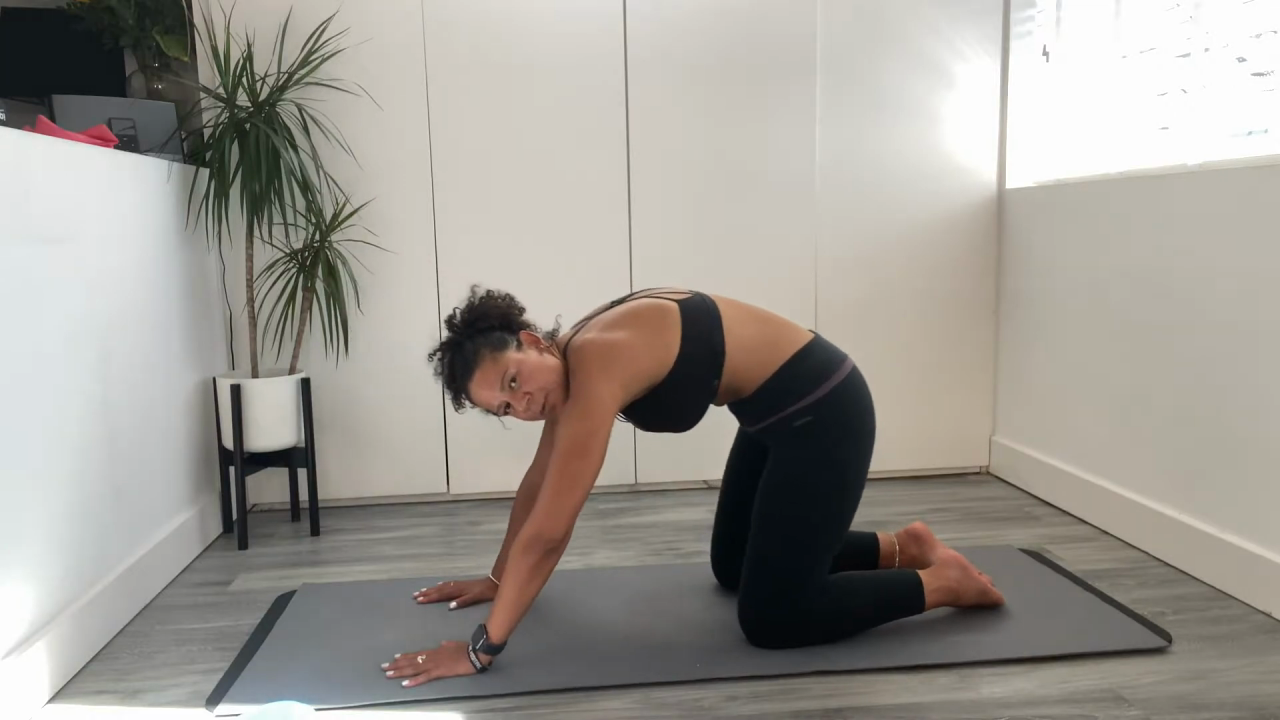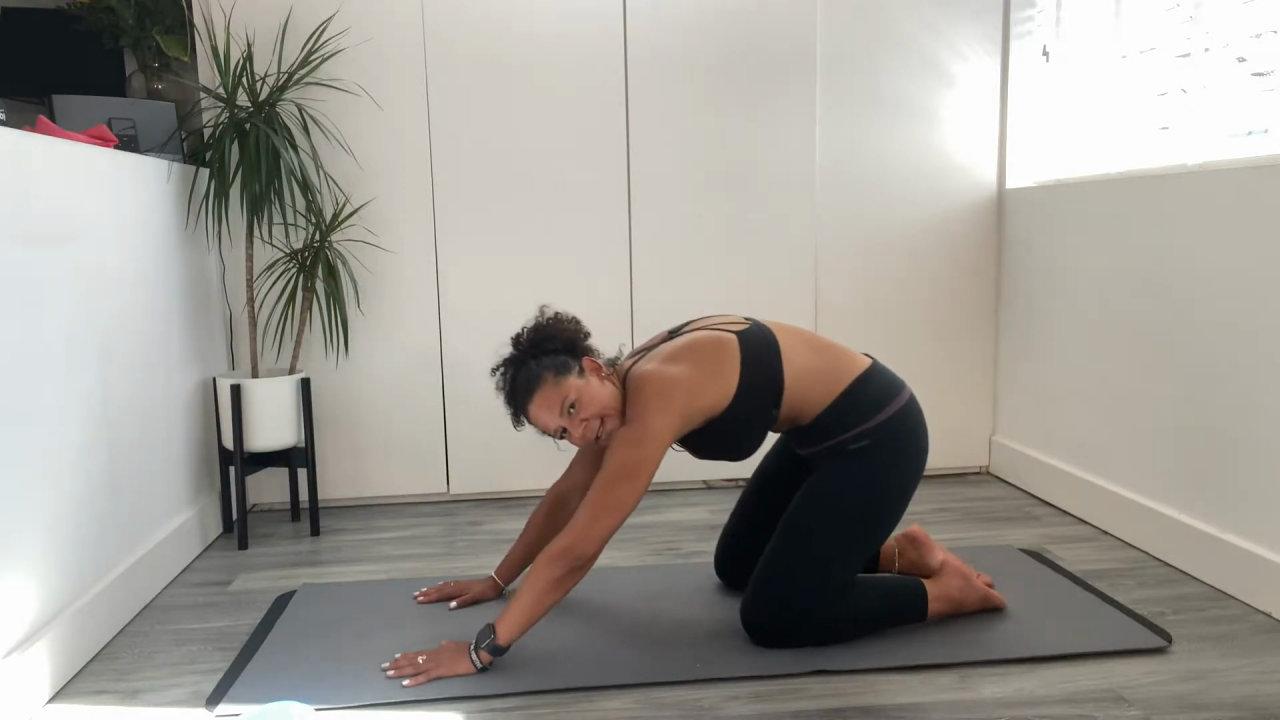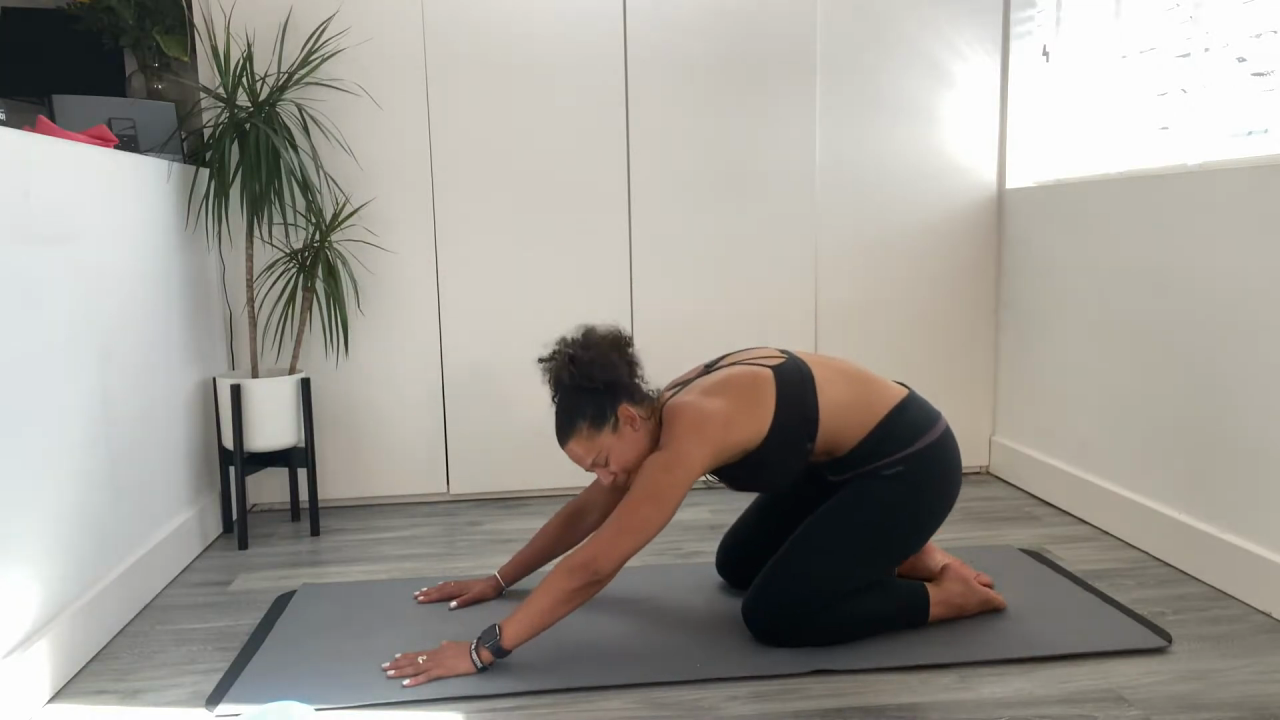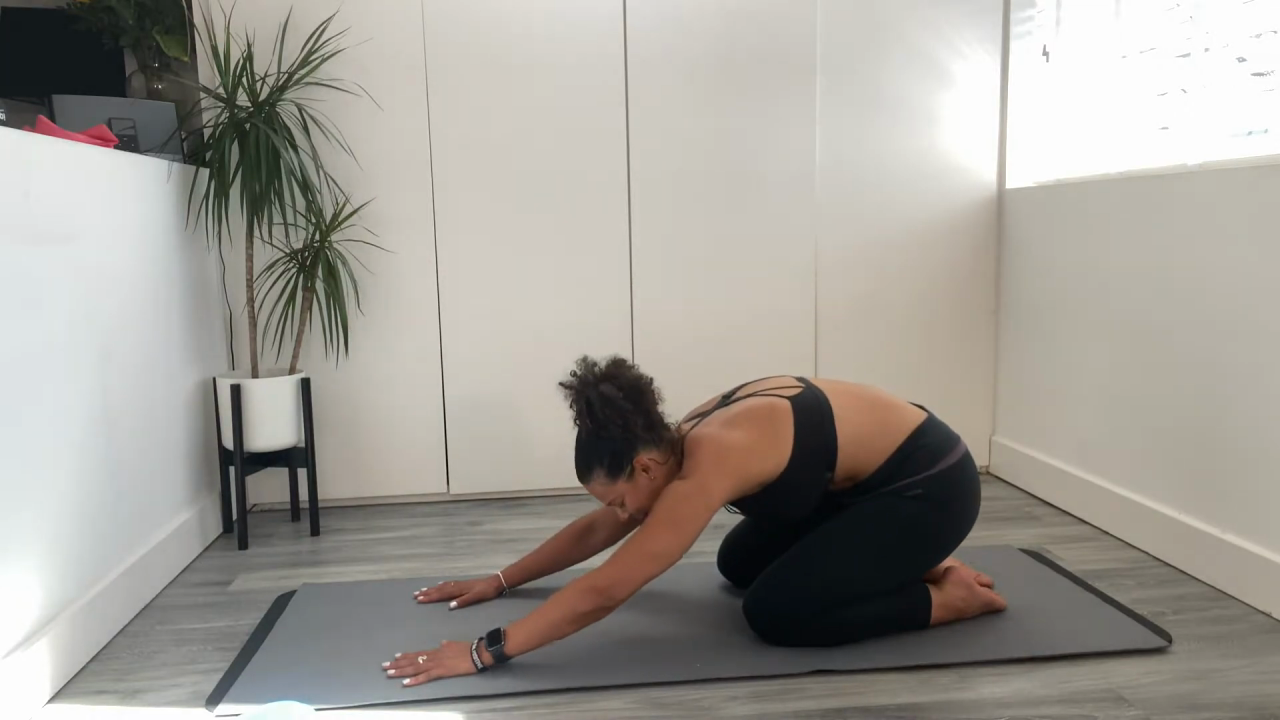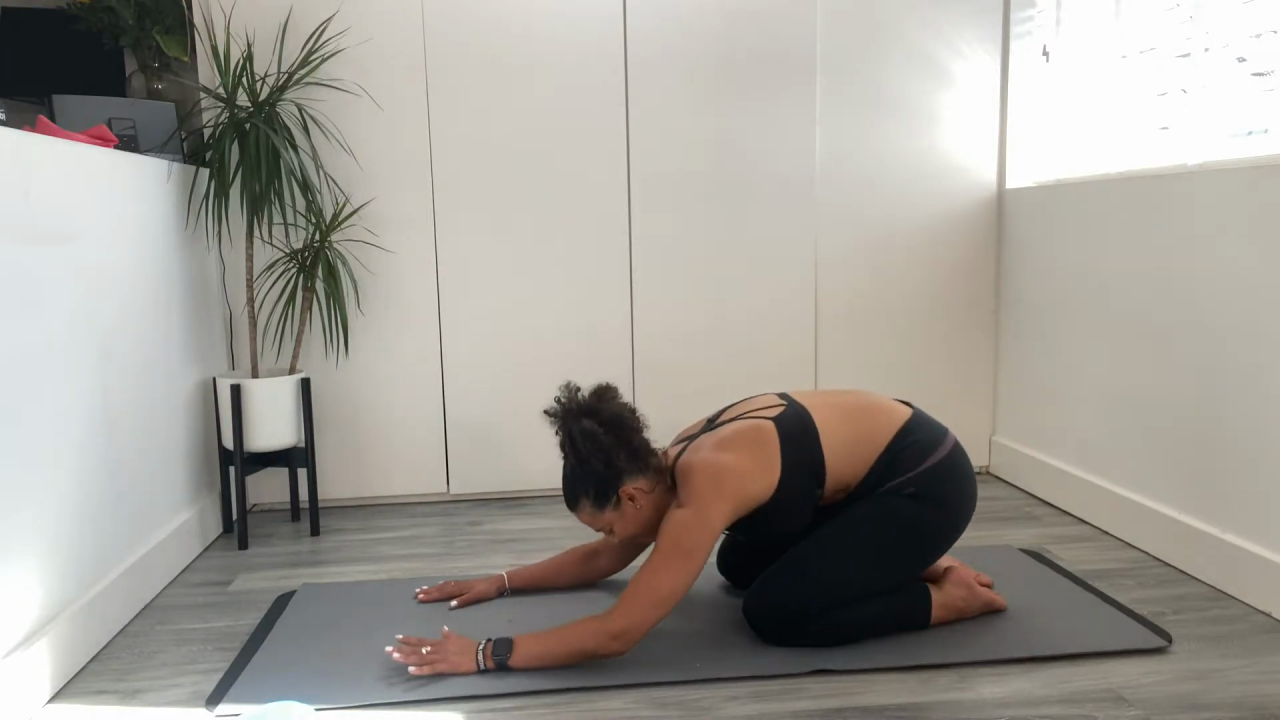
dt=0.5s
person 1, frame 1
left shoulder: (597, 365)
right shoulder: (571, 361)
left elbow: (548, 532)
right elbow: (538, 483)
left wrist: (481, 649)
right wrist: (496, 580)
left hip: (824, 411)
right hip: (776, 412)
left knee: (770, 618)
right knee: (732, 569)
left ankle: (940, 582)
right ankle: (900, 547)
person 1, frame 2
left shoulder: (656, 396)
right shoulder: (623, 384)
left elbow: (576, 549)
right elbow: (566, 496)
left wrist: (484, 648)
right wrist: (497, 581)
left hip: (878, 435)
right hip: (820, 432)
left knee: (773, 617)
right knee: (736, 568)
left ankle: (946, 590)
right ankle: (900, 551)
person 1, frame 3
left shoulder: (690, 431)
right shoulder: (664, 411)
left elbow: (593, 568)
right elbow: (586, 512)
left wrist: (483, 649)
right wrist: (499, 580)
left hip: (913, 464)
right hip: (851, 456)
left knee: (775, 614)
right knee: (738, 565)
left ankle: (946, 595)
right ankle: (902, 554)
person 1, frame 4
left shoulder: (707, 466)
right shoulder: (682, 442)
left elbow: (604, 592)
right elbow: (595, 530)
left wrist: (484, 651)
right wrist: (501, 580)
left hip: (932, 485)
right hip: (872, 472)
left knee: (775, 612)
right knee: (740, 563)
left ankle: (946, 596)
right ankle: (906, 559)
person 1, frame 5
left shoulder: (701, 494)
right shoulder: (672, 466)
left elbow: (618, 633)
right elbow: (606, 559)
left wrist: (486, 654)
right wrist: (500, 582)
left hip: (928, 482)
right hip: (876, 467)
left knee: (776, 613)
right knee: (739, 566)
left ankle: (947, 597)
right ankle: (909, 559)
